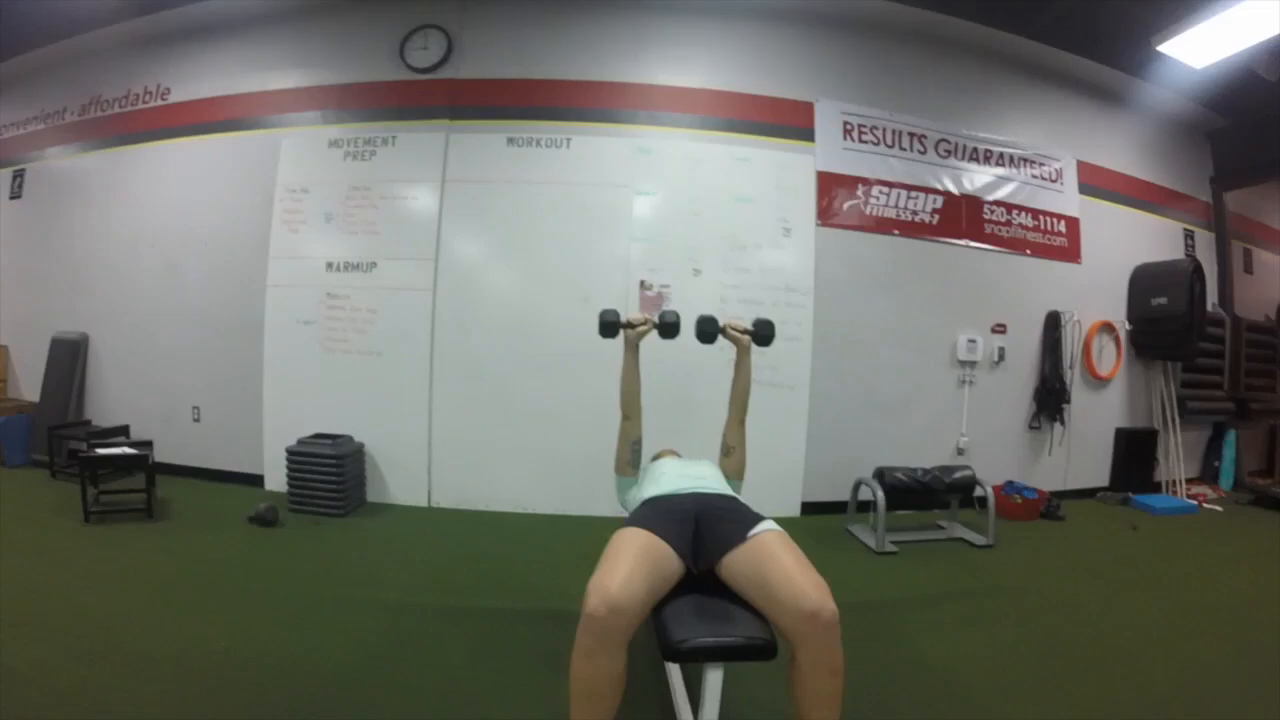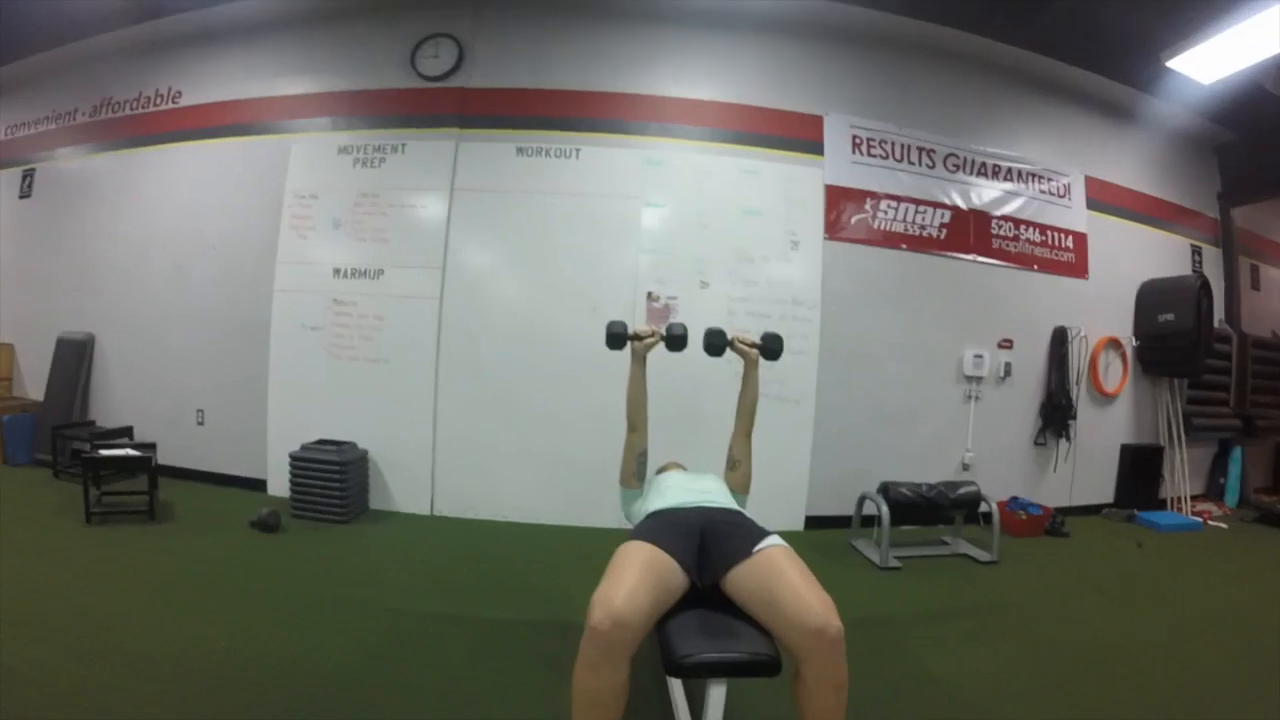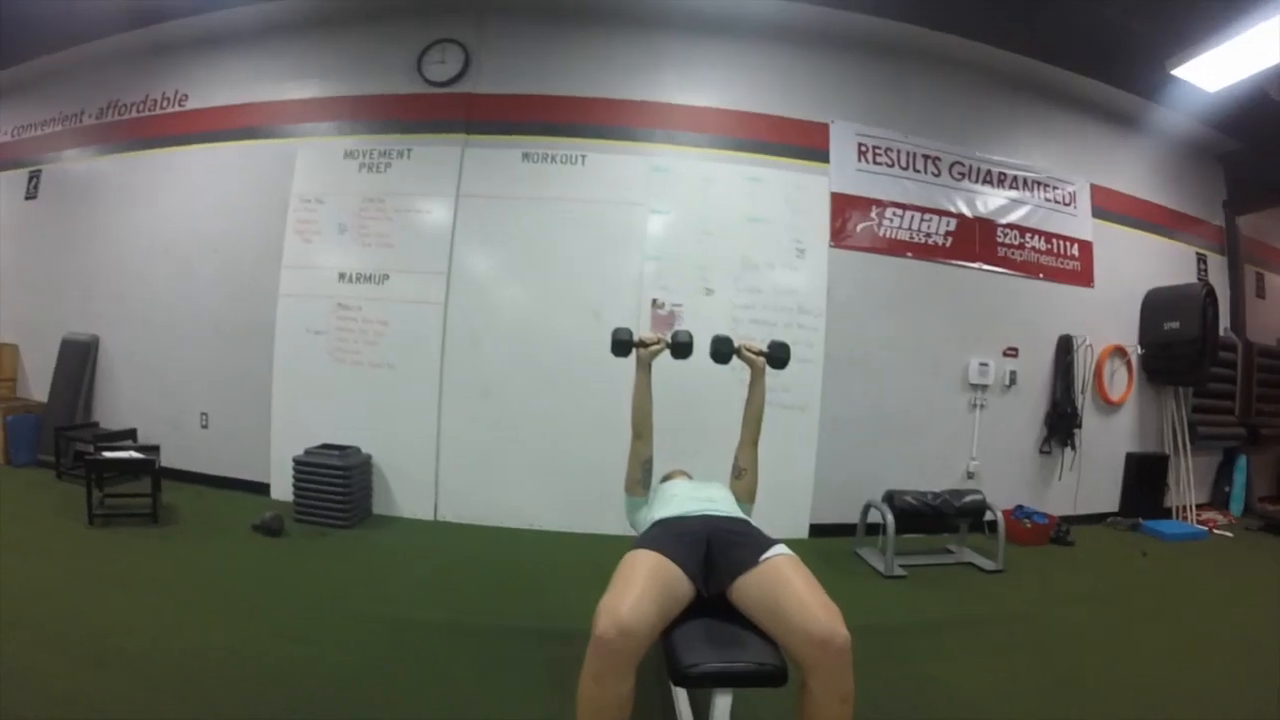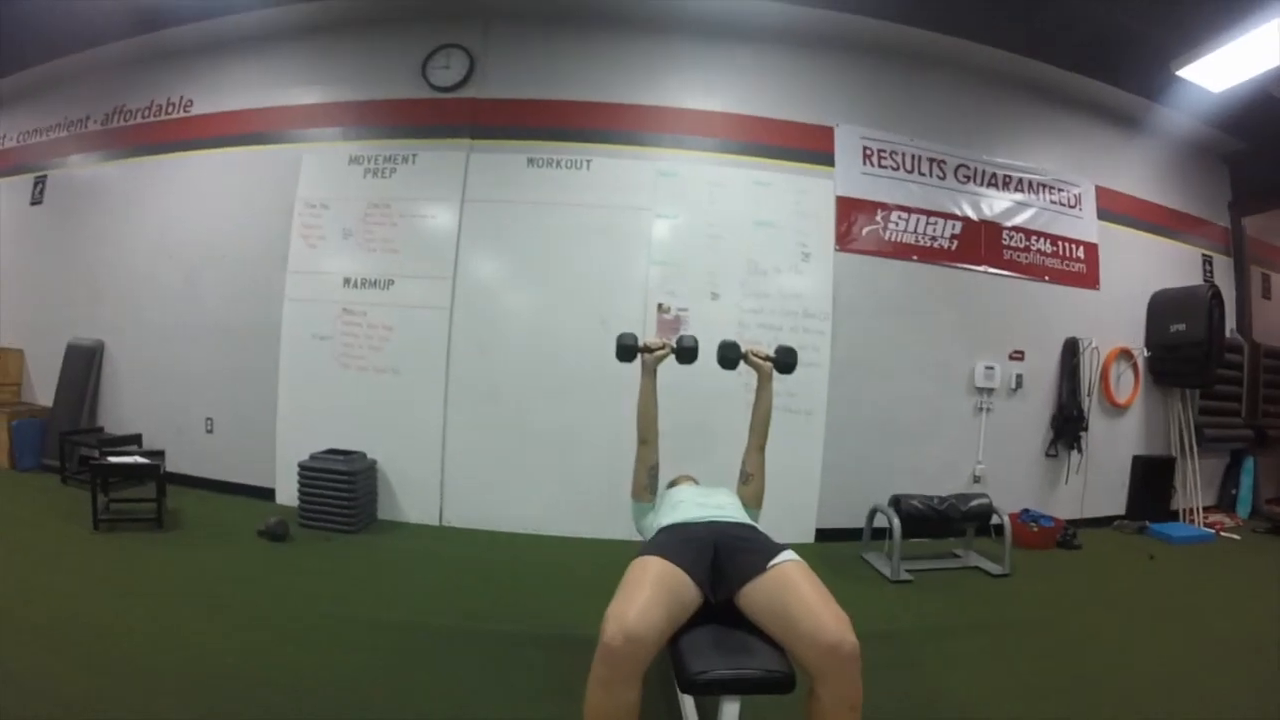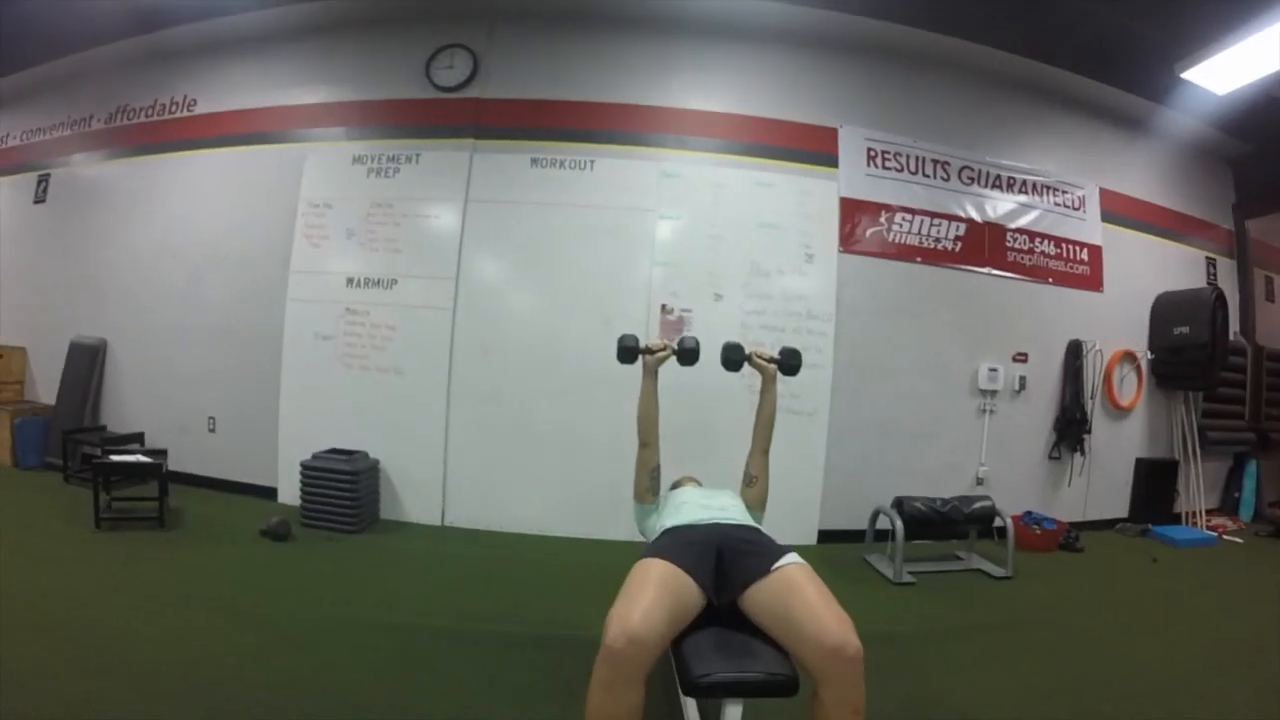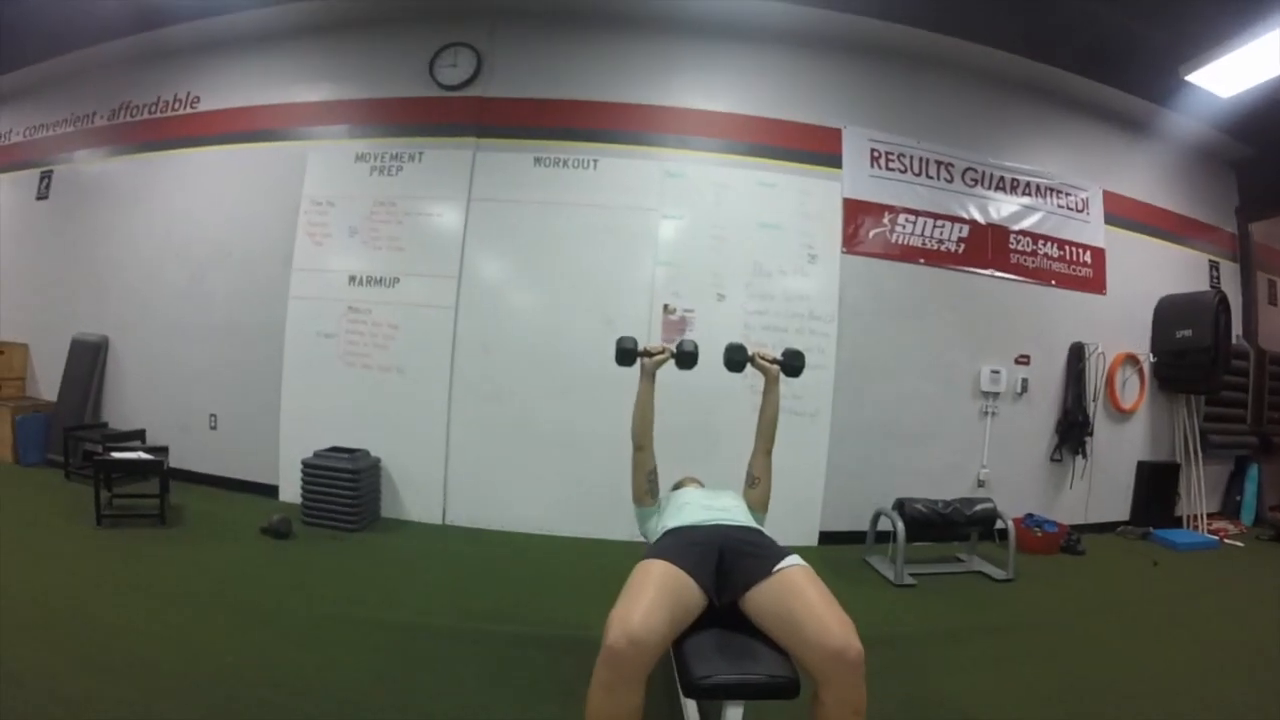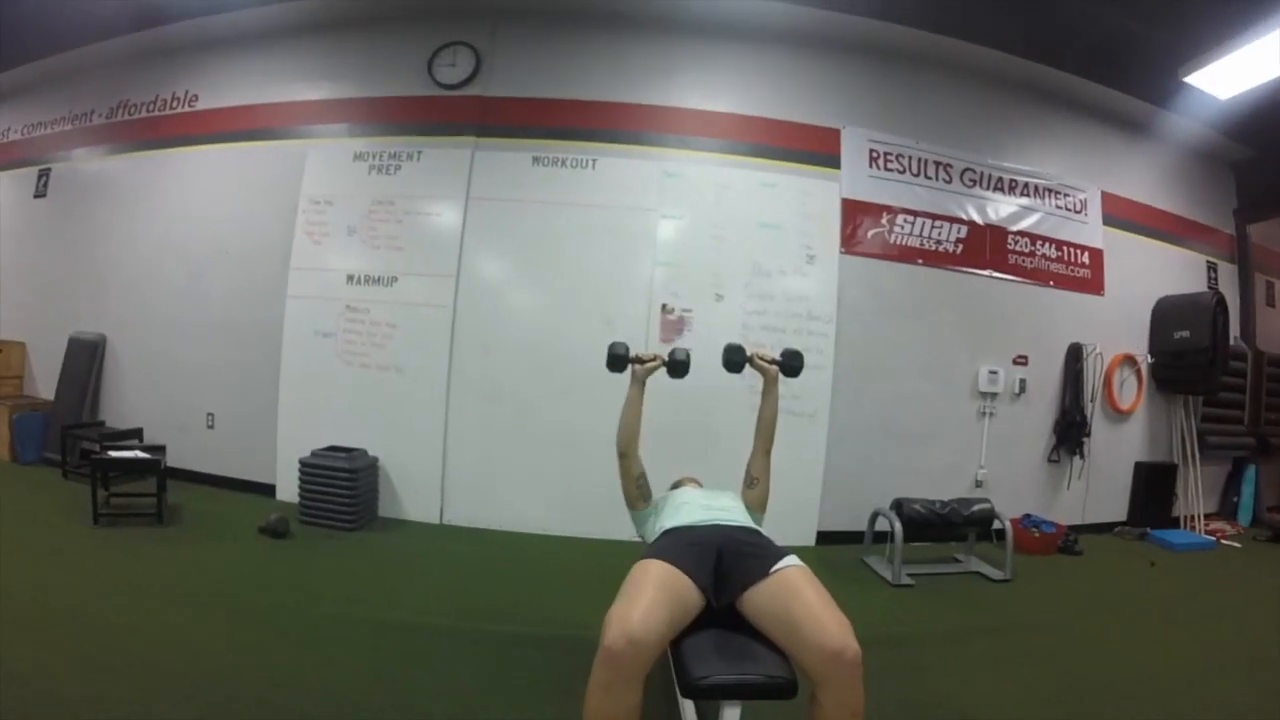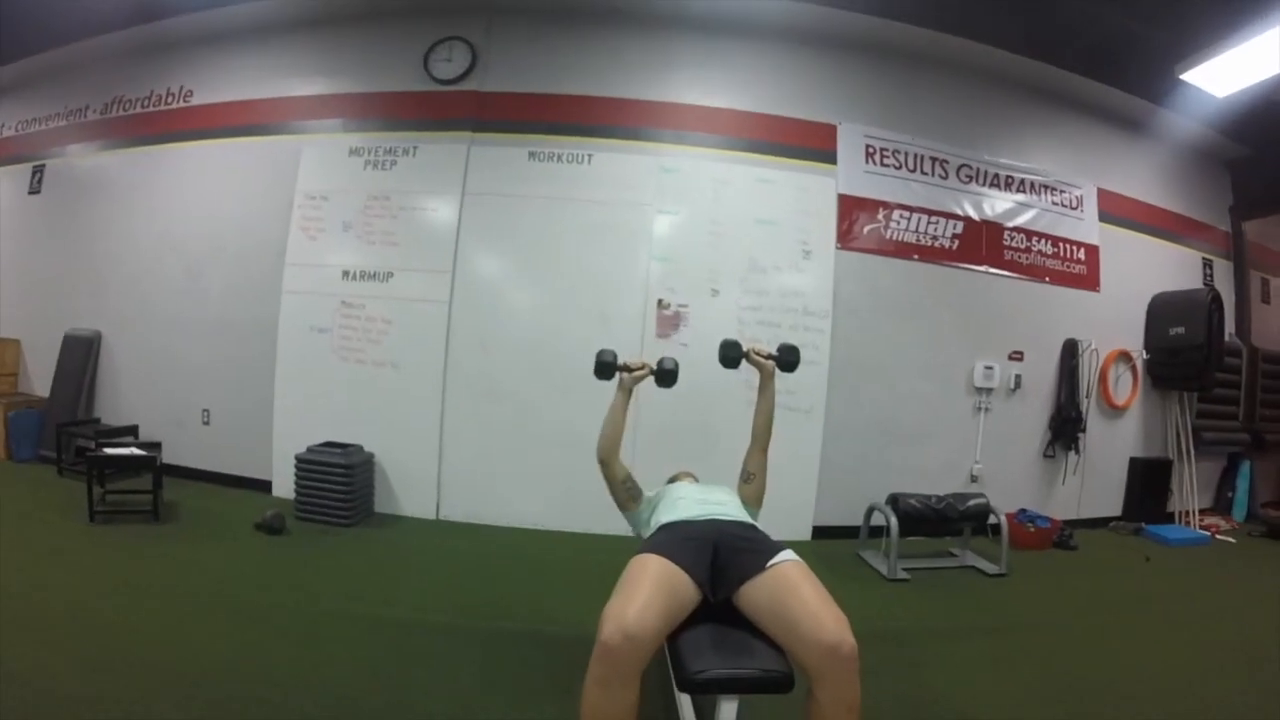
dt=0.1s
person 1, frame 1
left shoulder: (717, 475)
right shoulder: (638, 485)
left elbow: (736, 420)
right elbow: (630, 420)
left wrist: (743, 352)
right wrist: (630, 348)
left knee: (819, 616)
right knee: (603, 612)
person 1, frame 2
left shoulder: (722, 488)
right shoulder: (645, 498)
left elbow: (742, 433)
right elbow: (636, 431)
left wrist: (751, 364)
right wrist: (638, 359)
left knee: (825, 634)
right knee: (606, 626)
person 1, frame 3
left shoulder: (729, 497)
right shoulder: (649, 504)
left elbow: (748, 442)
right elbow: (641, 438)
left wrist: (758, 373)
right wrist: (643, 367)
left knee: (832, 642)
right knee: (612, 635)
person 1, frame 4
left shoulder: (735, 503)
right shoulder: (656, 511)
left elbow: (755, 447)
right elbow: (647, 443)
left wrist: (765, 377)
right wrist: (648, 372)
left knee: (840, 650)
right knee: (619, 642)
person 1, frame 5
left shoulder: (738, 502)
right shoulder: (657, 510)
left elbow: (759, 449)
right elbow: (647, 445)
left wrist: (769, 381)
right wrist: (650, 373)
left knee: (843, 652)
right knee: (622, 645)
person 1, frame 6
left shoulder: (740, 504)
right shoulder: (659, 512)
left elbow: (762, 450)
right elbow: (642, 448)
left wrist: (772, 382)
right wrist: (647, 376)
left knee: (845, 655)
right knee: (623, 646)
person 1, frame 7
left shoulder: (737, 503)
right shoulder: (658, 510)
left elbow: (761, 452)
right elbow: (627, 453)
left wrist: (770, 383)
right wrist: (639, 383)
left knee: (842, 656)
right knee: (621, 647)
person 1, frame 8
left shoulder: (734, 500)
right shoulder: (653, 507)
left elbow: (759, 448)
right elbow: (608, 458)
left wrist: (767, 378)
right wrist: (625, 390)
left knee: (838, 651)
right knee: (617, 643)
